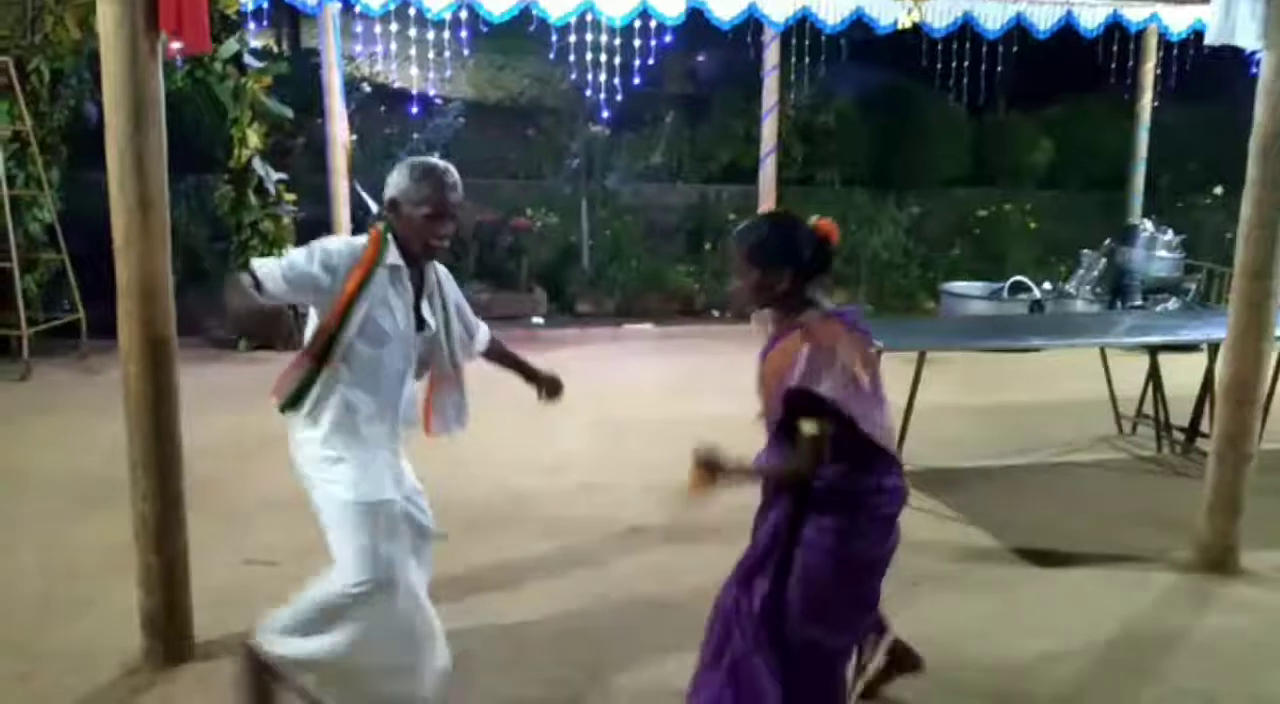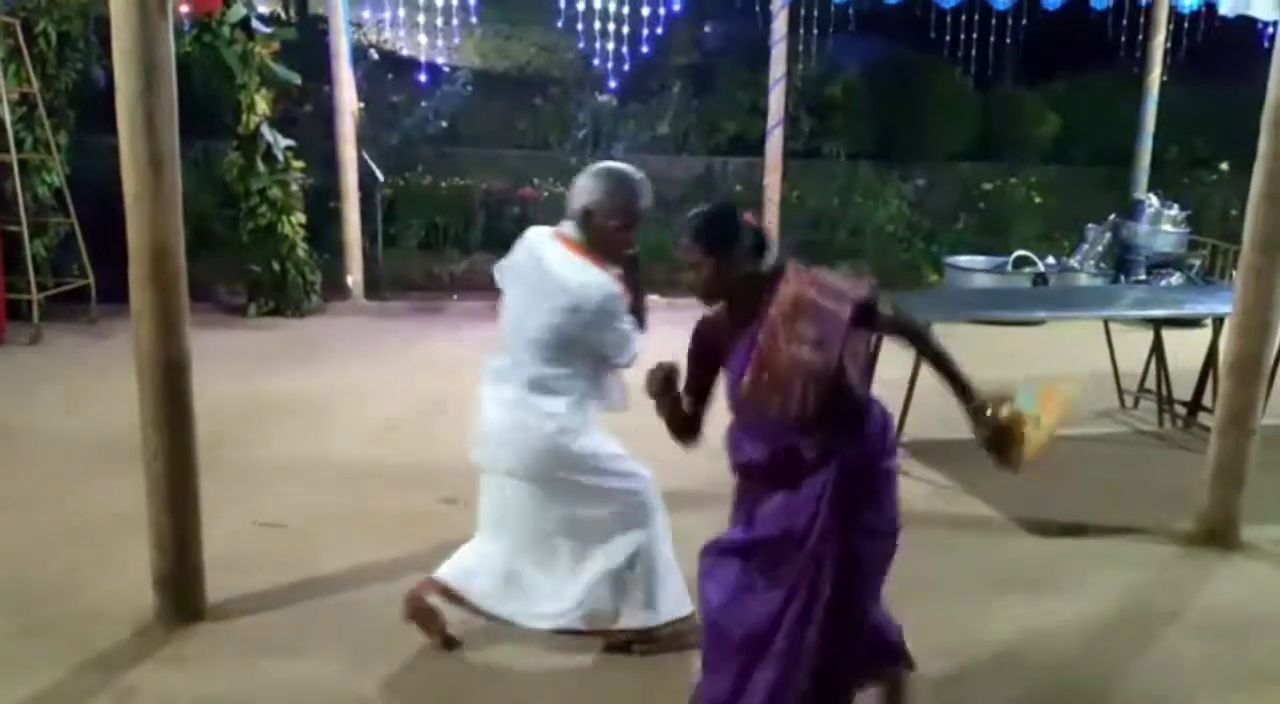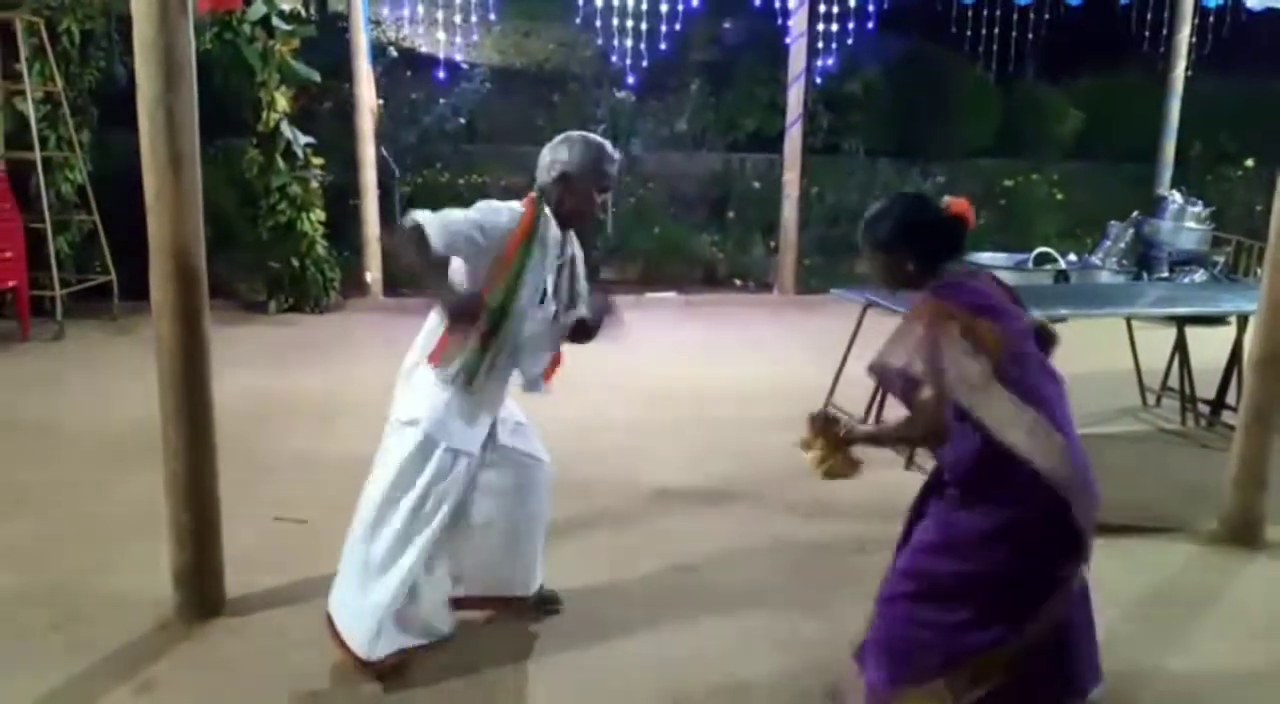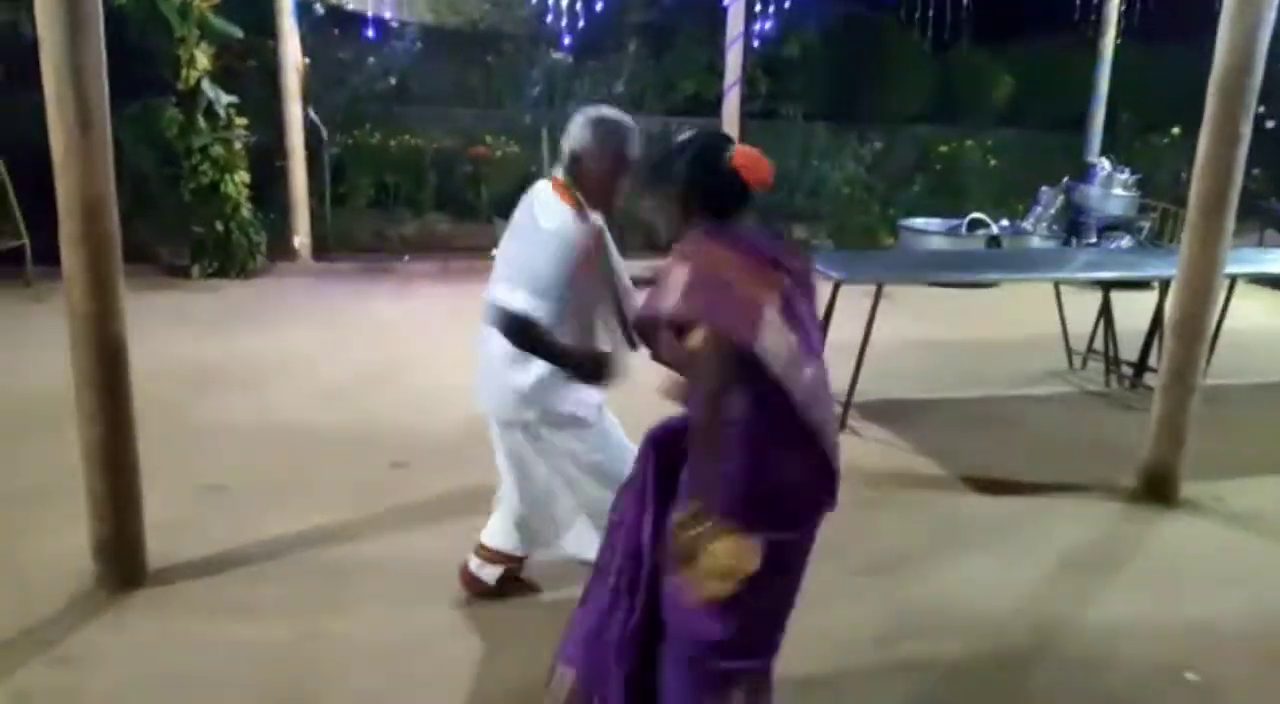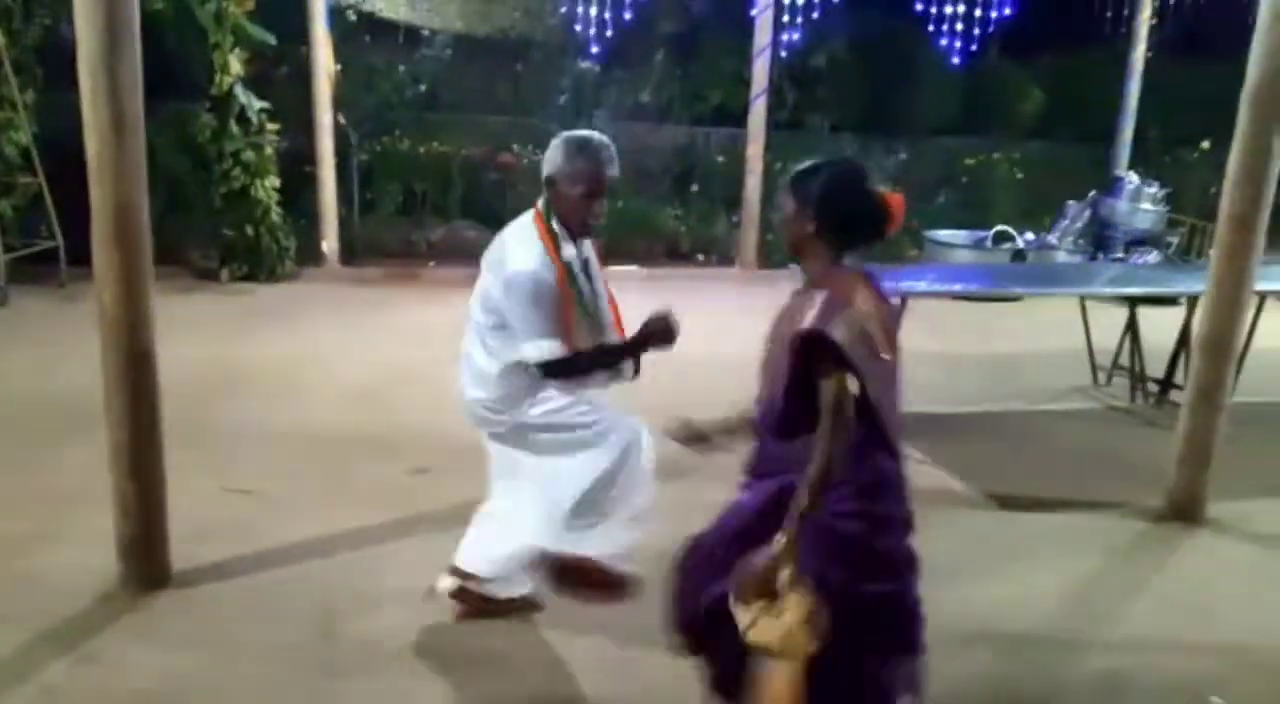
dt=1s
person 1, frame 1
left shoulder: (821, 346)
right shoulder: (790, 324)
left elbow: (809, 460)
left wrist: (729, 469)
left hip: (843, 498)
right hip: (810, 488)
left knee: (806, 618)
right ankle: (882, 654)
person 1, frame 2
left shoulder: (809, 296)
right shoulder: (714, 331)
left elbow: (908, 330)
right elbow: (687, 431)
left wrist: (975, 408)
right wrist: (667, 399)
left hip: (846, 470)
right hip: (770, 478)
left knee: (832, 598)
right knee: (739, 591)
person 1, frame 3
left shoulder: (931, 317)
right shoulder: (980, 285)
left elbow: (931, 427)
right elbow: (1044, 340)
left wrist: (850, 434)
left hip: (1002, 482)
right hip: (1043, 469)
left knee: (923, 600)
right knee: (1034, 596)
person 1, frame 4
left shoulder: (695, 263)
right shoulder: (774, 250)
left elbow: (712, 373)
left wrist: (698, 510)
left hip: (747, 448)
right hip: (792, 443)
left knee: (714, 609)
person 1, frame 5
left shoulder: (837, 306)
right shoulder: (824, 298)
left elbow: (839, 429)
left wrist: (787, 540)
right wrist: (720, 429)
left hip: (837, 506)
right hip: (797, 493)
right knee: (706, 584)
person 2, frame 1
left shoulder: (437, 279)
right shoulder: (344, 259)
left elbow: (475, 338)
right elbow: (252, 281)
left wrist: (533, 375)
right wrist: (252, 304)
left hip: (380, 440)
right hip: (335, 441)
left knee: (410, 536)
right knee: (366, 572)
right ankle: (274, 650)
person 2, frame 2
left shoulder: (532, 244)
right shoulder: (596, 292)
right elbow: (625, 353)
right wrist: (634, 292)
left hip: (501, 416)
right hip: (549, 431)
left knee: (514, 527)
right knee: (632, 501)
left ankle: (435, 596)
right ankle: (651, 622)
person 2, frame 3
left shoulder: (567, 247)
right shoulder: (502, 224)
left elbow: (581, 330)
right elbow: (404, 233)
left wrist: (592, 313)
right wrist: (448, 288)
left hip: (488, 394)
right hip: (441, 391)
left knee: (524, 473)
right knee: (411, 510)
left ankle: (509, 587)
right ankle: (363, 628)
person 2, frame 4
left shoulder: (550, 199)
right shoulder: (562, 230)
right elbow: (513, 320)
left wrist: (634, 295)
right wrist: (574, 361)
left hip: (513, 373)
right hip: (531, 379)
left knee: (539, 475)
right knee: (611, 468)
left ankle: (490, 566)
person 2, frame 5
left shoulder: (574, 239)
right shoulder: (526, 265)
left elbow: (589, 315)
right elbow: (550, 363)
left wrist: (634, 346)
right wrist: (638, 345)
left hip: (521, 386)
right hip: (507, 392)
left knee: (530, 487)
right knee: (624, 444)
left ankle: (482, 583)
right ankle: (572, 555)
